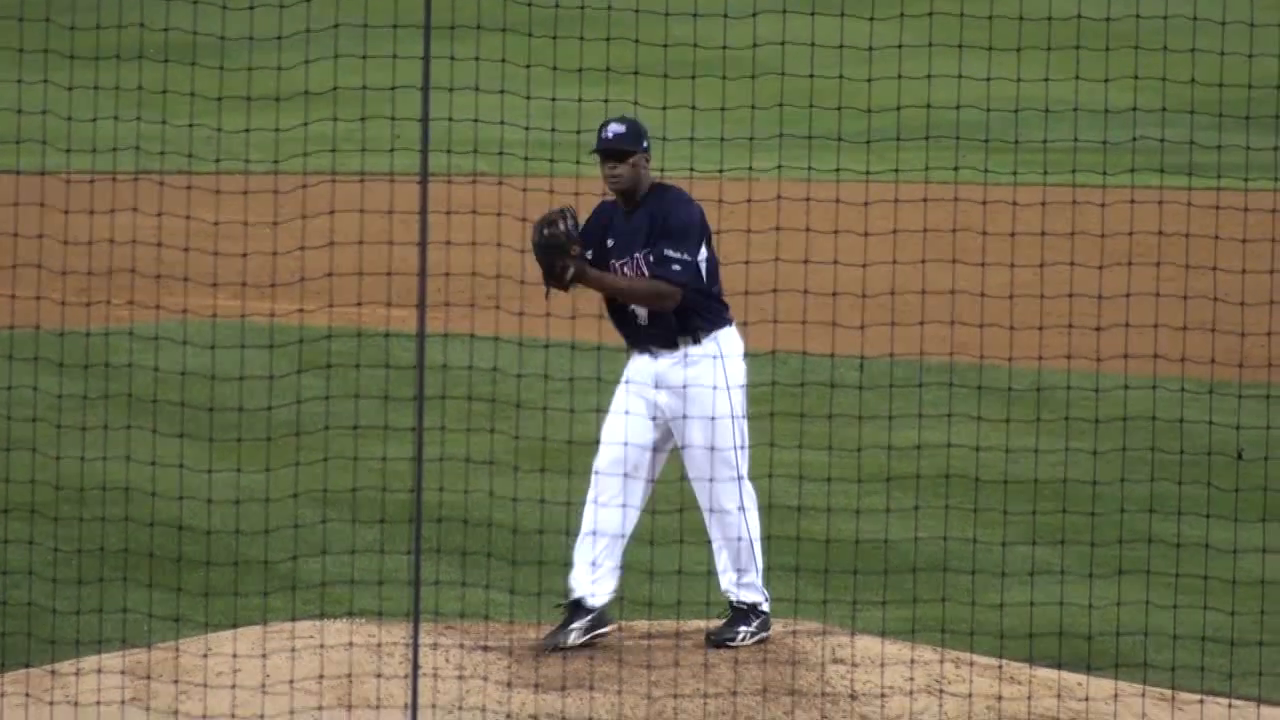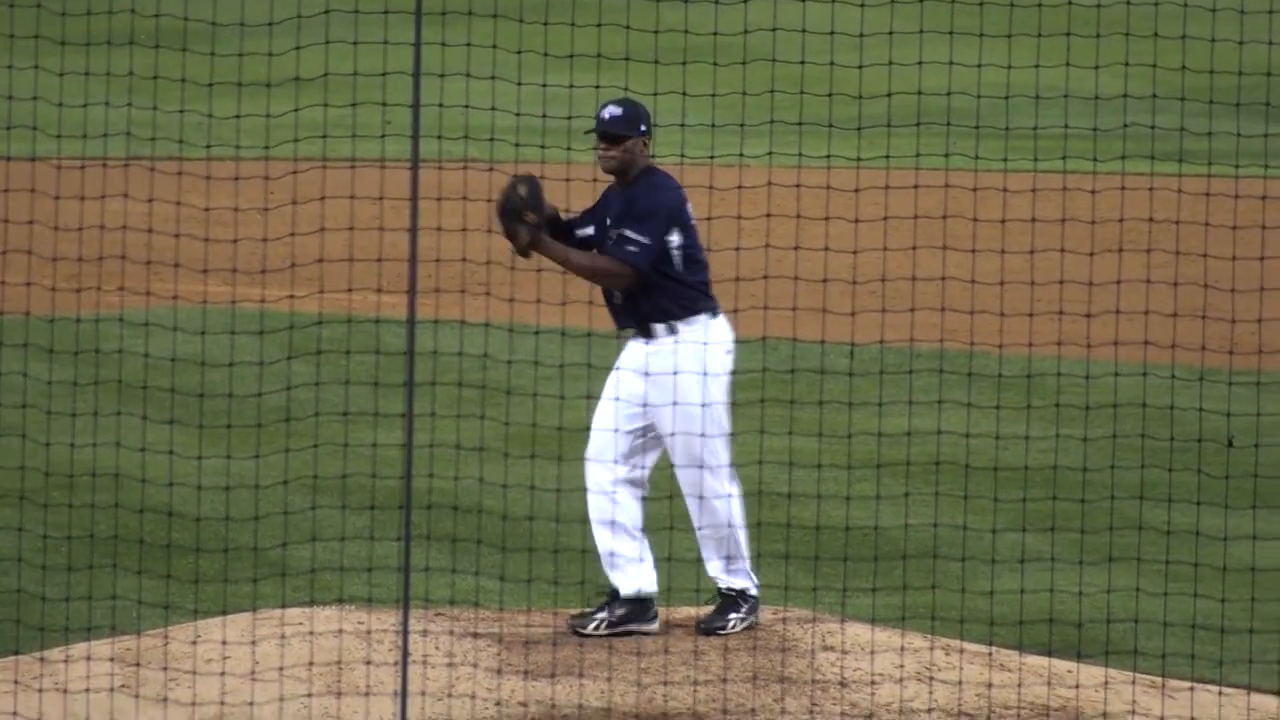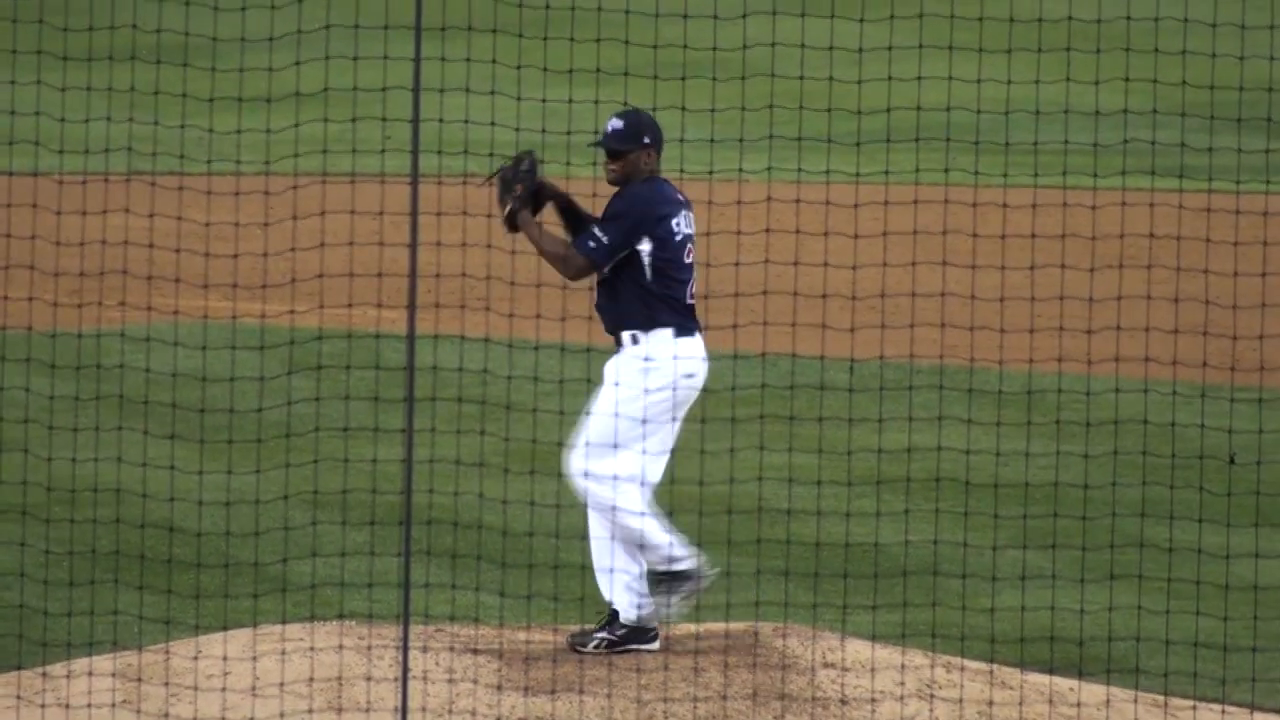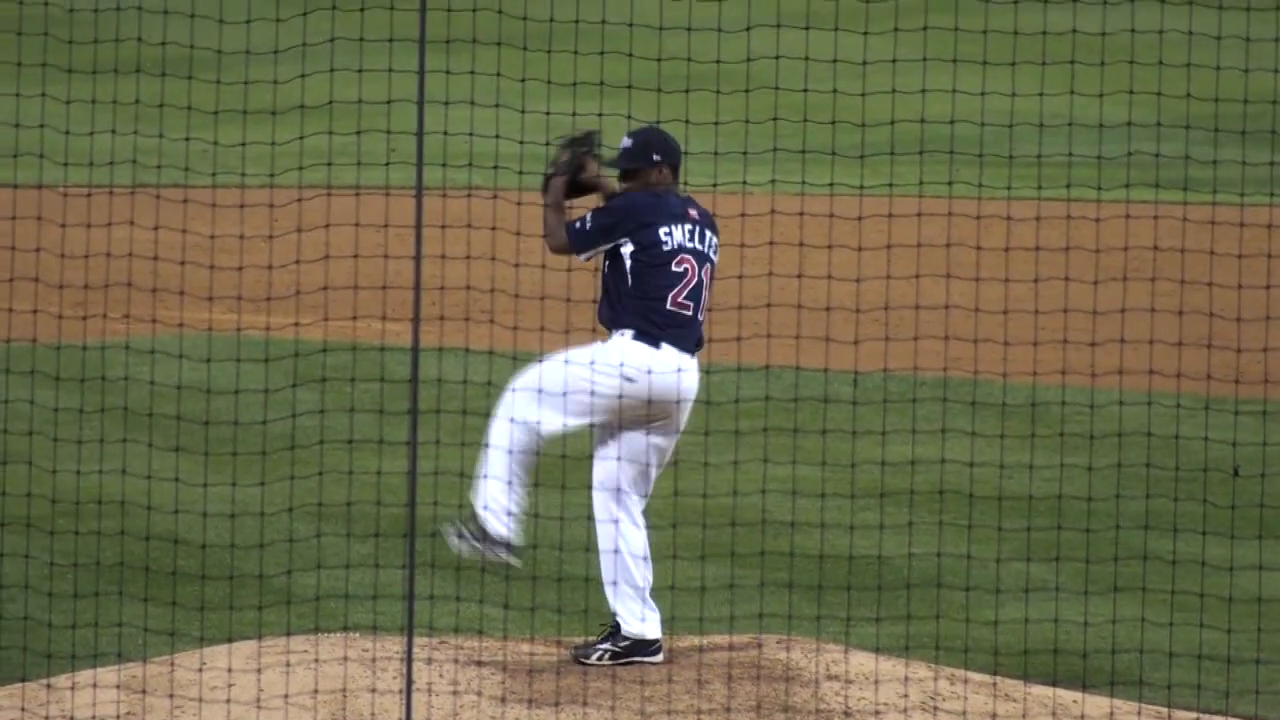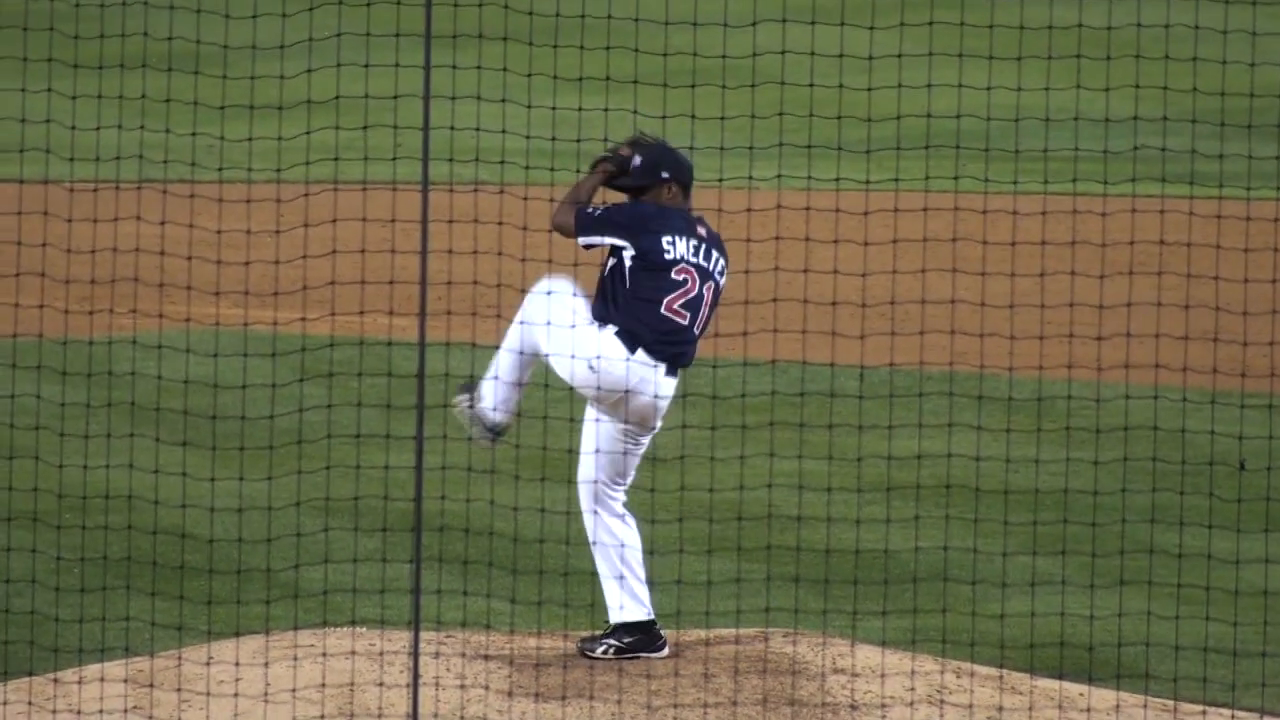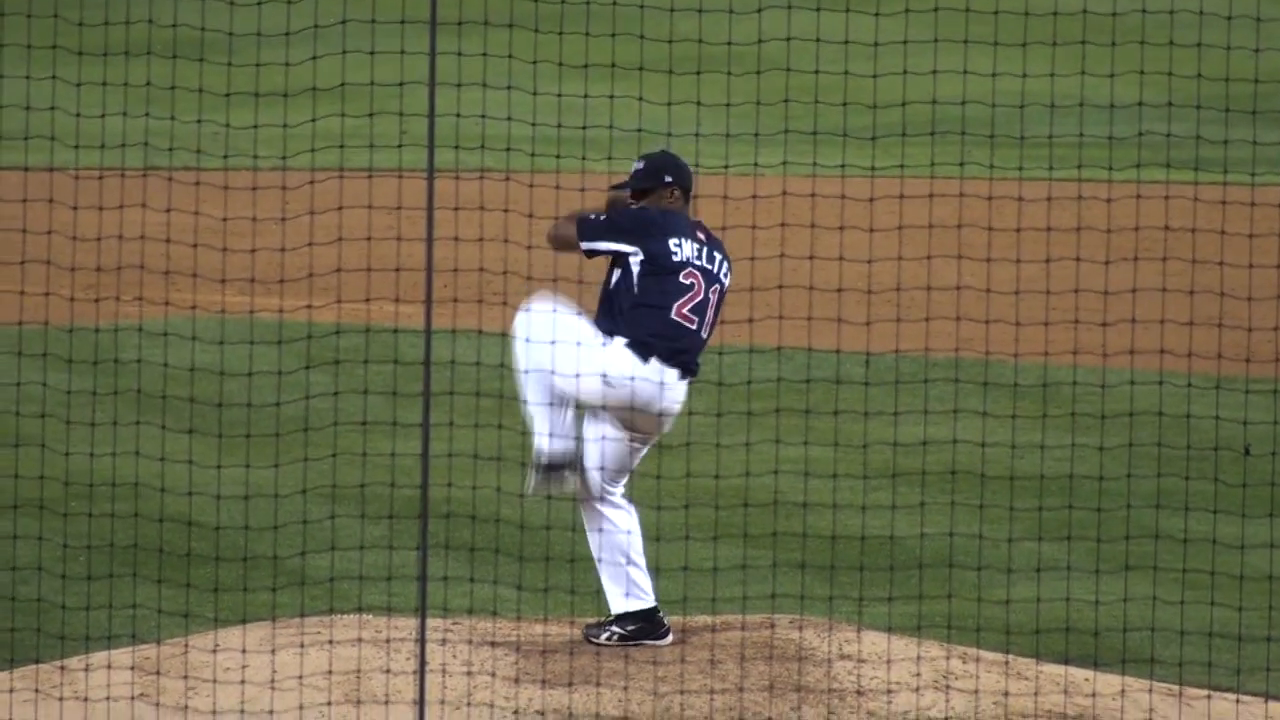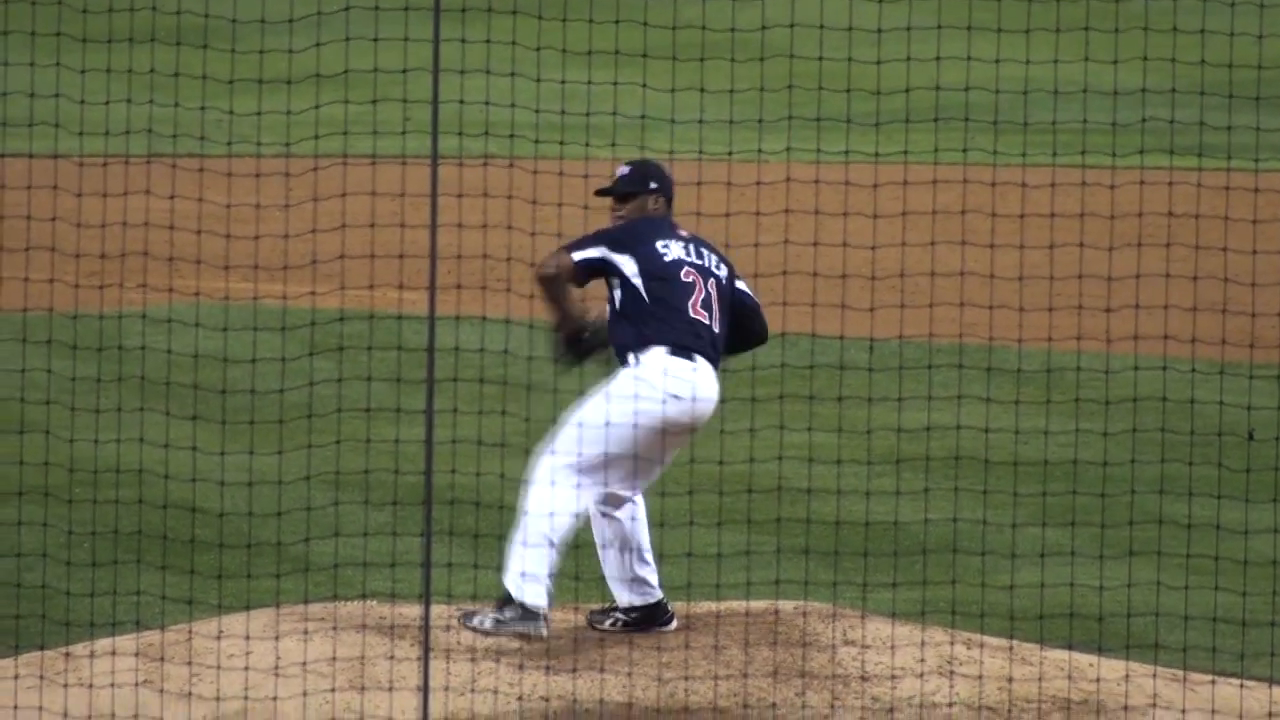
dt=0.2s
person 1, frame 1
left shoulder: (678, 210)
right shoulder: (604, 218)
left elbow: (667, 294)
left wrist: (591, 276)
left hip: (705, 357)
right hip: (645, 365)
left knee: (722, 486)
right knee: (612, 478)
left ankle: (751, 605)
right ankle: (588, 602)
person 1, frame 2
left shoulder: (656, 194)
right shoulder: (617, 196)
left elbow: (616, 272)
right elbow: (574, 236)
left wrist: (545, 245)
right wrist: (540, 220)
left hip: (689, 343)
right hip: (643, 348)
left knee: (703, 472)
right knee: (610, 466)
left ankle: (739, 591)
right ankle: (634, 597)
person 1, frame 3
left shoulder: (639, 200)
right shoulder: (663, 200)
left elbow: (577, 263)
right elbow: (596, 242)
left wrist: (528, 224)
right wrist: (558, 200)
left hip: (657, 357)
right hip: (645, 357)
left knee: (591, 468)
right knee: (617, 481)
left ankle: (674, 563)
right ankle: (631, 618)
person 1, frame 4
left shoulder: (637, 208)
right shoulder: (705, 224)
left elbow: (563, 241)
left wrist: (554, 200)
right wrist: (609, 190)
left hip: (628, 361)
right hip: (680, 376)
left knee: (521, 401)
right knee: (619, 500)
left ankle: (496, 528)
right ankle: (638, 633)
person 1, frame 5
left shoulder: (645, 219)
right shoulder: (714, 247)
left elbow: (565, 220)
left wrist: (597, 174)
left hip: (608, 357)
right hip: (656, 387)
left knee: (548, 294)
right knee: (604, 497)
left ankle: (492, 411)
right ankle: (636, 626)
person 1, frame 6
left shoulder: (648, 224)
right shoulder: (717, 257)
left elbow: (561, 234)
left wrist: (610, 207)
left hip: (618, 368)
right hip: (667, 394)
left knee: (534, 317)
right knee: (604, 492)
left ankle: (555, 454)
right ankle: (639, 614)
person 1, frame 7
left shoulder: (631, 236)
right shoulder: (711, 257)
left elbow: (550, 269)
right elbow: (755, 329)
left wrist: (567, 316)
left hip: (654, 379)
right hip: (699, 390)
left knee: (558, 470)
right knee: (613, 489)
left ankle: (526, 601)
right ankle: (643, 604)
